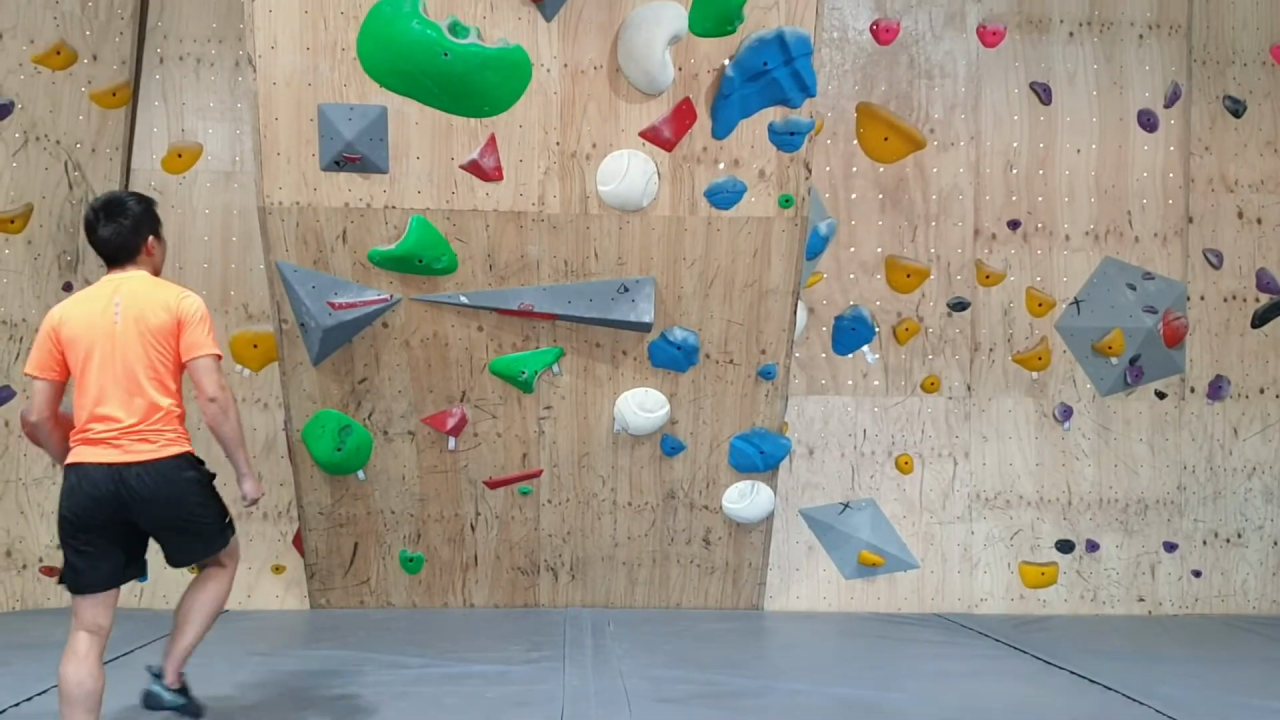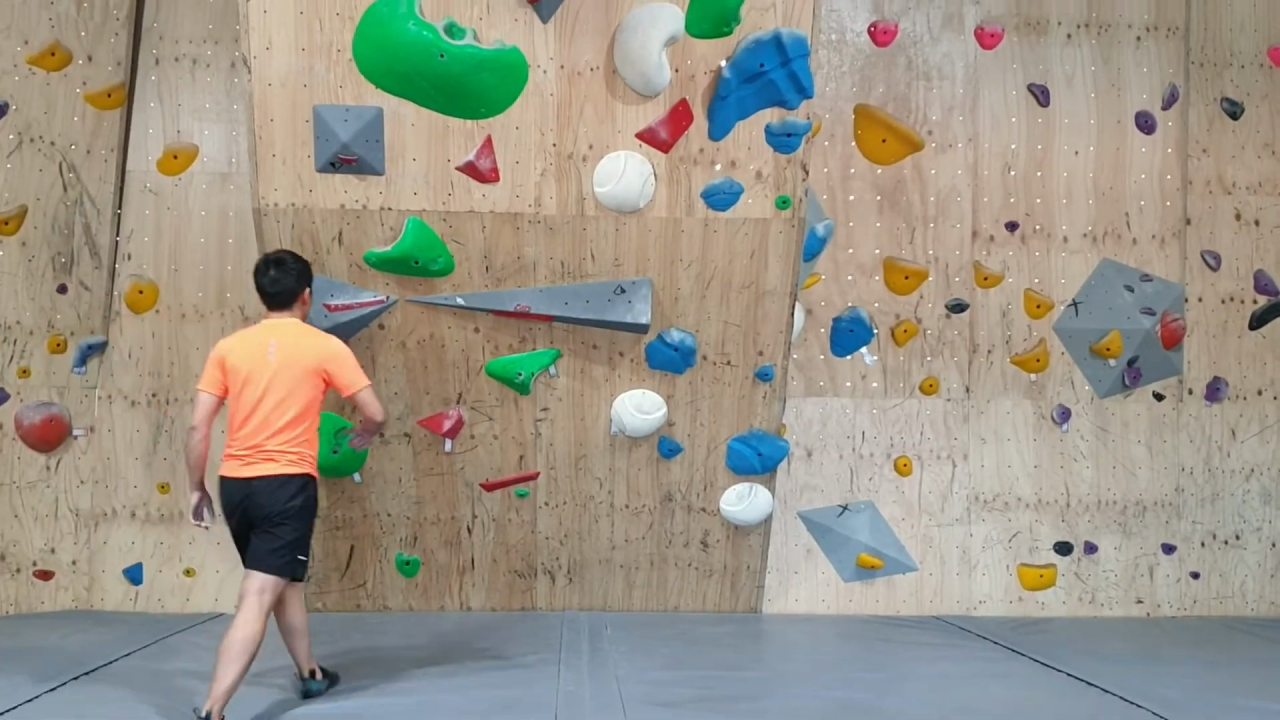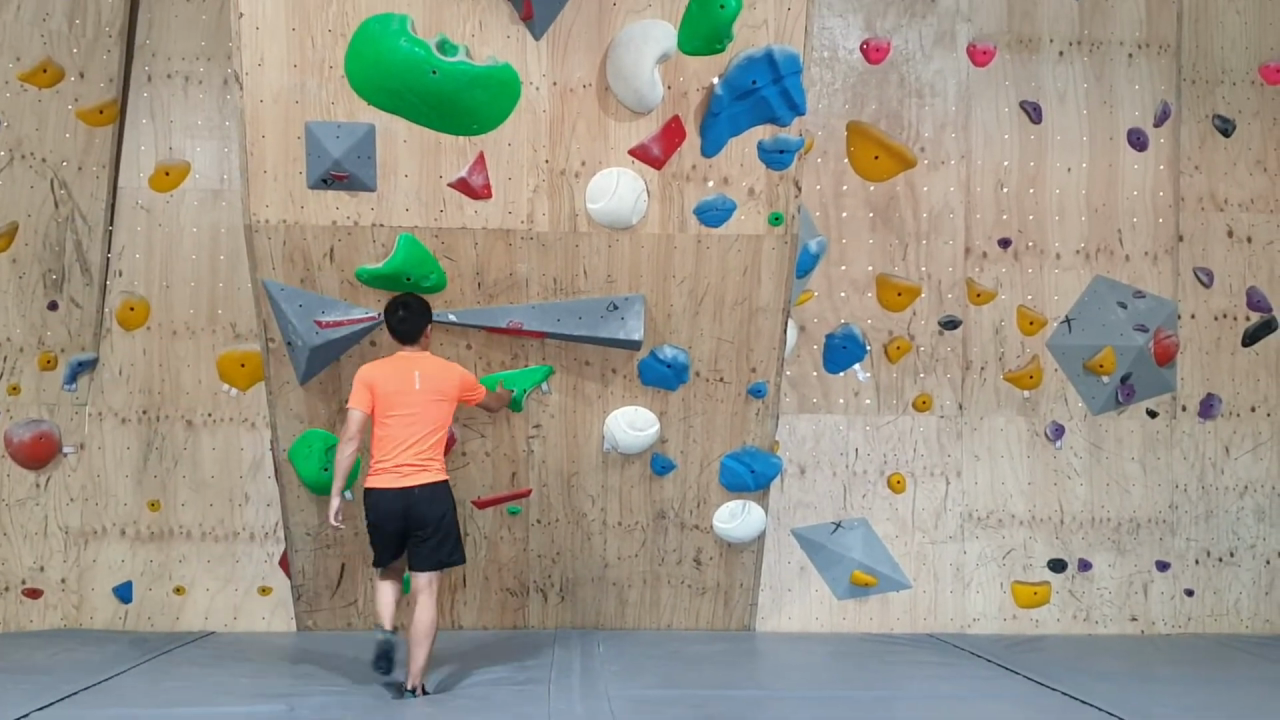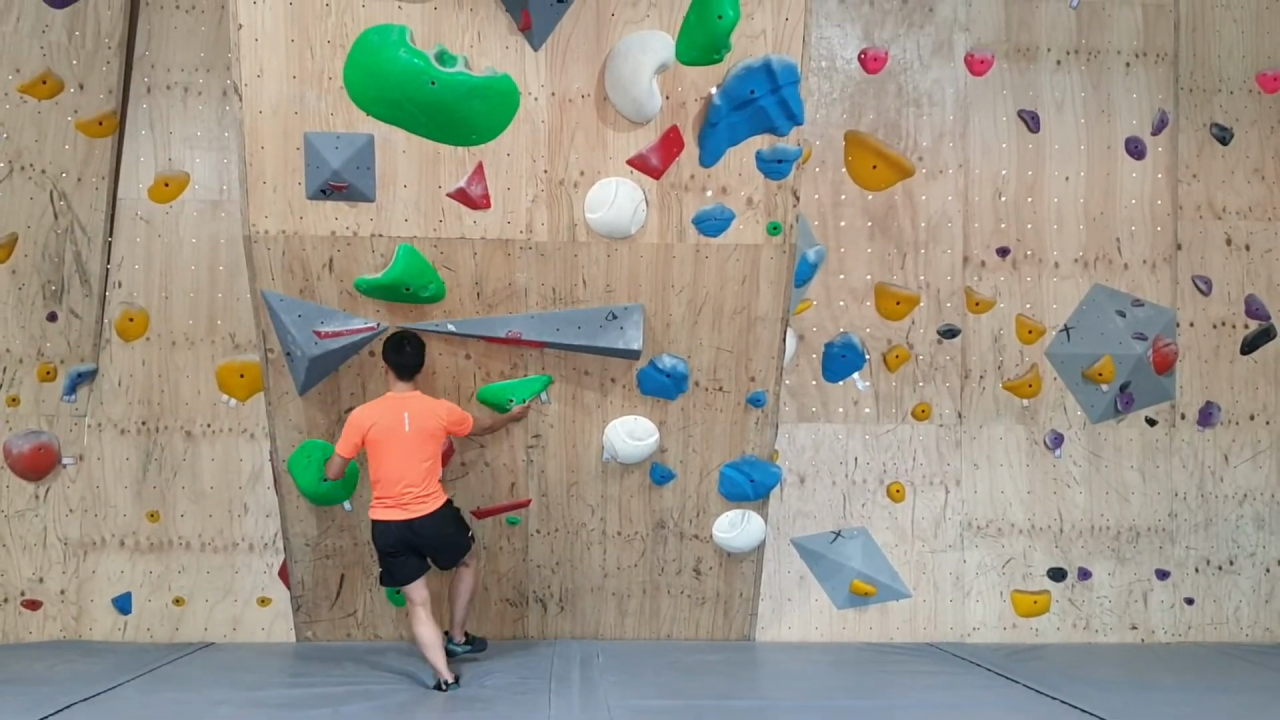
dt=1s
person 1, frame 1
left shoulder: (63, 313)
right shoulder: (181, 303)
left elbow: (40, 417)
right elbow: (214, 396)
right wrist: (245, 471)
left hip: (87, 478)
right hip: (163, 469)
left knee: (88, 627)
right knee: (221, 560)
right ankle: (169, 675)
person 1, frame 2
left shoulder: (227, 347)
right shoulder: (326, 347)
left elbow: (199, 426)
right elbow: (376, 414)
left wrist: (196, 488)
right wrist: (366, 433)
left hip: (235, 483)
right hip: (288, 485)
left knee: (283, 581)
right knee: (255, 604)
left ankle: (309, 673)
person 1, frame 3
left shoulder: (370, 374)
right shoulder: (453, 374)
left elbow: (351, 437)
right elbow: (492, 403)
left wrist: (336, 492)
right wrist: (505, 397)
left hip: (381, 493)
right hip: (430, 492)
left knee: (388, 572)
right knee: (425, 592)
left ankle: (386, 634)
right ankle: (414, 684)
person 1, frame 4
left shoulder: (363, 416)
right shoulder: (441, 411)
left elbow: (333, 473)
right elbow: (483, 426)
left wrist: (330, 468)
right wrist: (512, 416)
left hip: (386, 525)
right hip: (433, 515)
left knee: (418, 603)
right knee: (467, 561)
left ankle: (445, 677)
right ankle: (457, 637)
